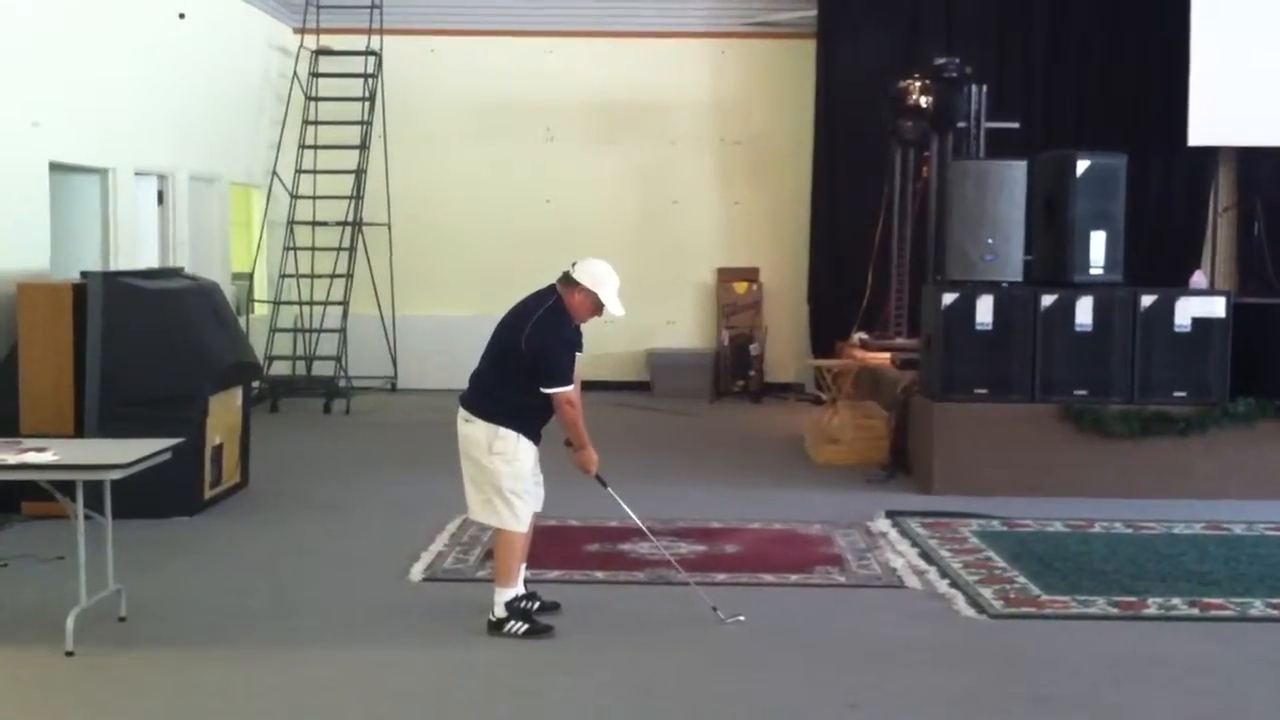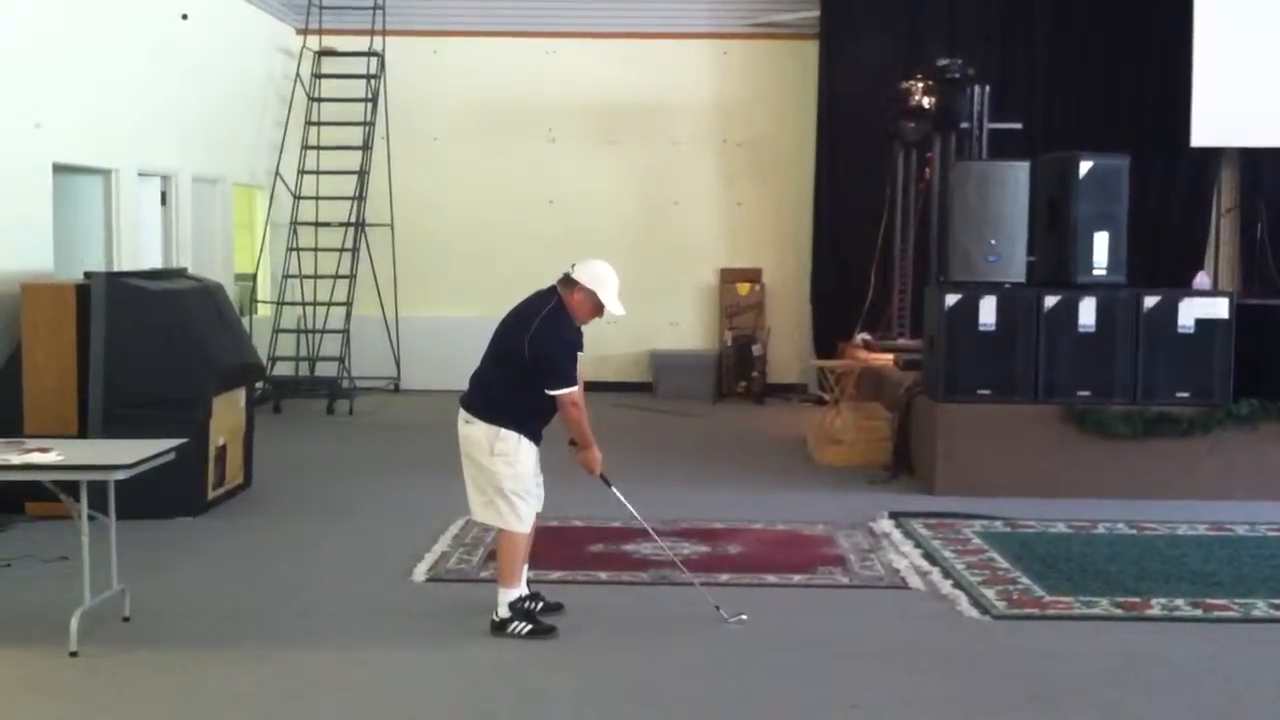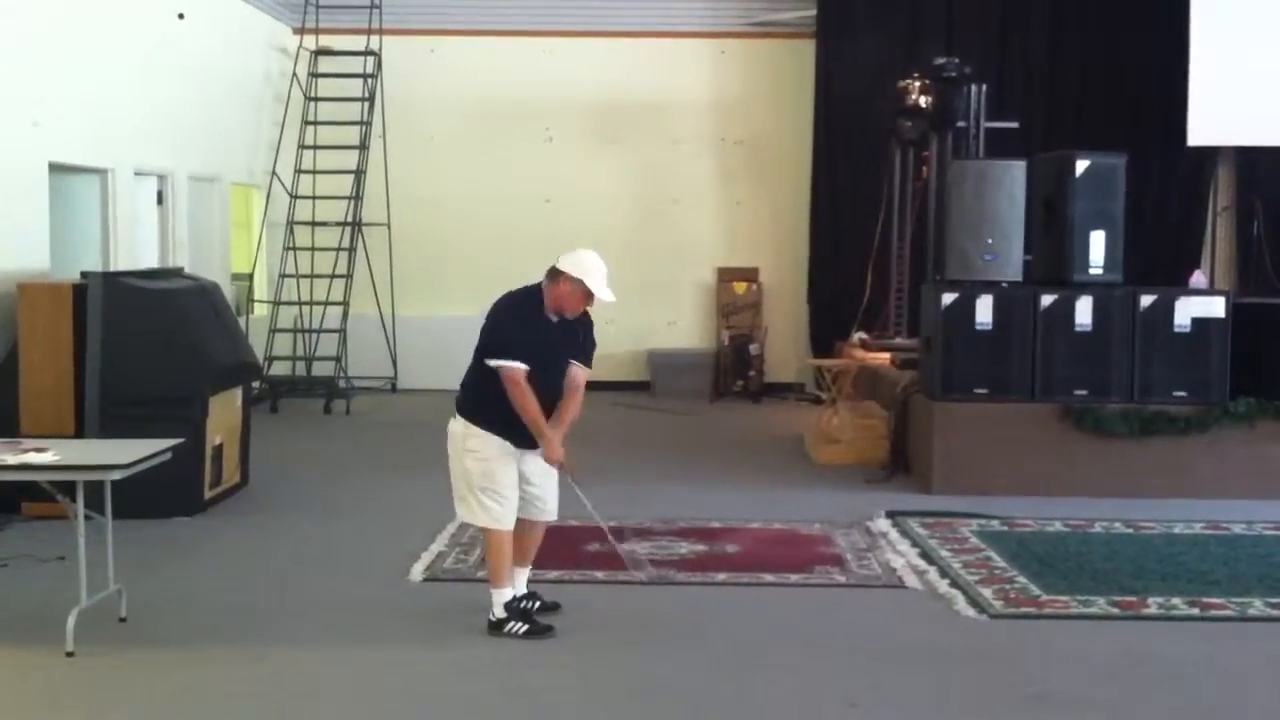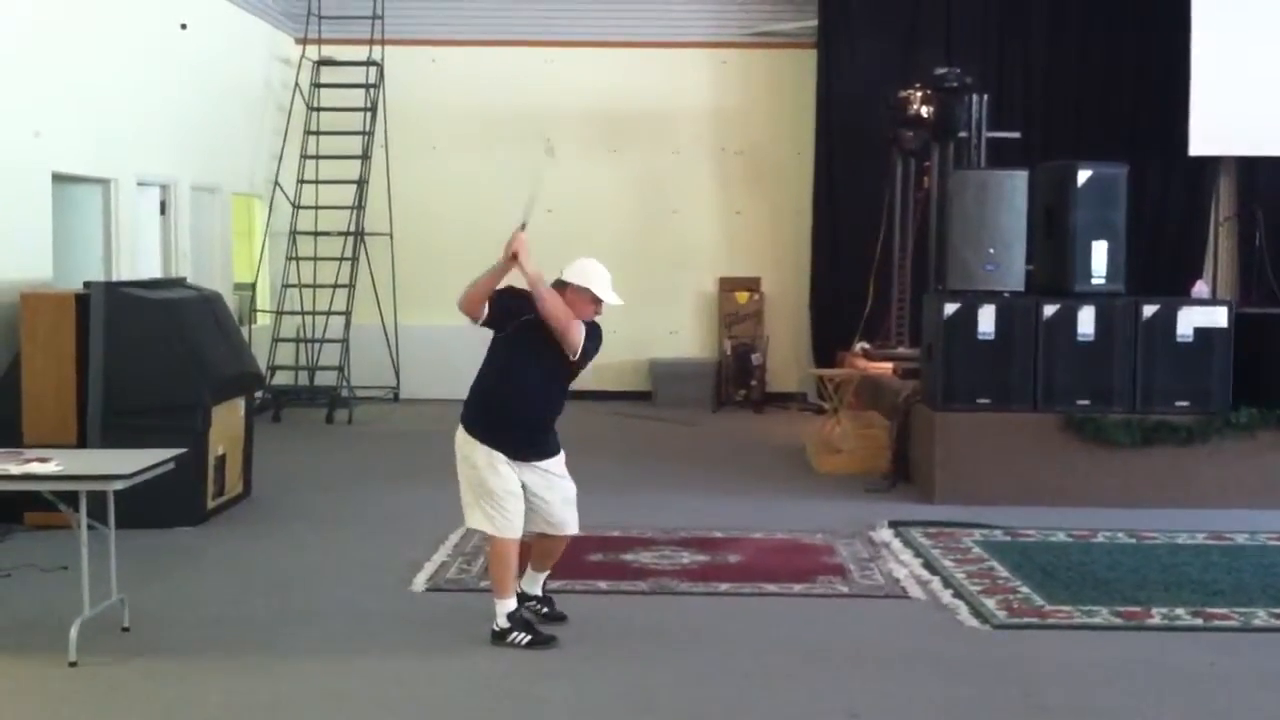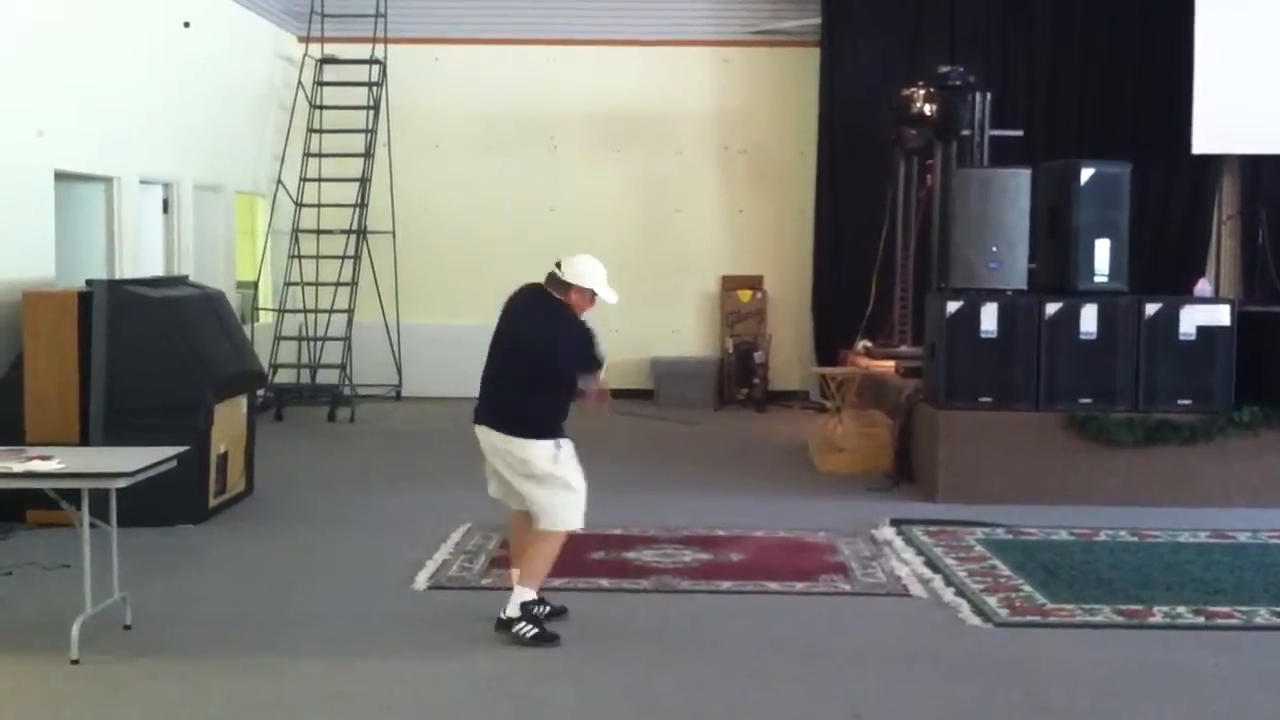
dt=0.5s
person 1, frame 1
left shoulder: (556, 311)
right shoulder: (549, 327)
left elbow: (569, 383)
right elbow: (564, 400)
left wrist: (578, 440)
right wrist: (583, 447)
left hip: (511, 424)
right hip: (496, 427)
left knee: (526, 508)
right knee: (512, 516)
left ankle: (516, 592)
right ankle: (504, 611)
person 1, frame 2
left shoulder: (556, 311)
right shoulder: (551, 328)
left elbow: (574, 384)
right elbow: (568, 401)
left wrist: (580, 439)
right wrist: (588, 446)
left hip: (512, 425)
right hip: (496, 429)
left knee: (527, 511)
right knee: (515, 517)
left ankle: (519, 593)
right ankle: (507, 612)
person 1, frame 3
left shoulder: (581, 325)
right shoulder: (512, 309)
left elbow: (575, 384)
right elbow: (514, 381)
left wrist: (557, 434)
right wrist: (545, 436)
left hip: (530, 435)
right hip: (484, 430)
left knee: (538, 513)
right knee: (500, 519)
left ankle: (518, 592)
right ankle: (501, 611)
person 1, frame 4
left shoulder: (587, 334)
right shoulder: (515, 303)
left elbow: (563, 326)
right elbow: (468, 306)
left wrist: (531, 272)
right wrist: (505, 263)
left hip: (540, 449)
right hip: (485, 441)
left knee: (560, 526)
right knee: (506, 529)
left ankle: (531, 591)
right ankle: (506, 620)
person 1, frame 5
left shoulder: (523, 298)
right shoulder: (575, 333)
right elbow: (595, 387)
right wrist: (599, 394)
left hip: (491, 425)
right hip: (533, 438)
left knee: (525, 509)
right knee: (558, 519)
left ankle: (525, 596)
right ankle: (516, 611)
